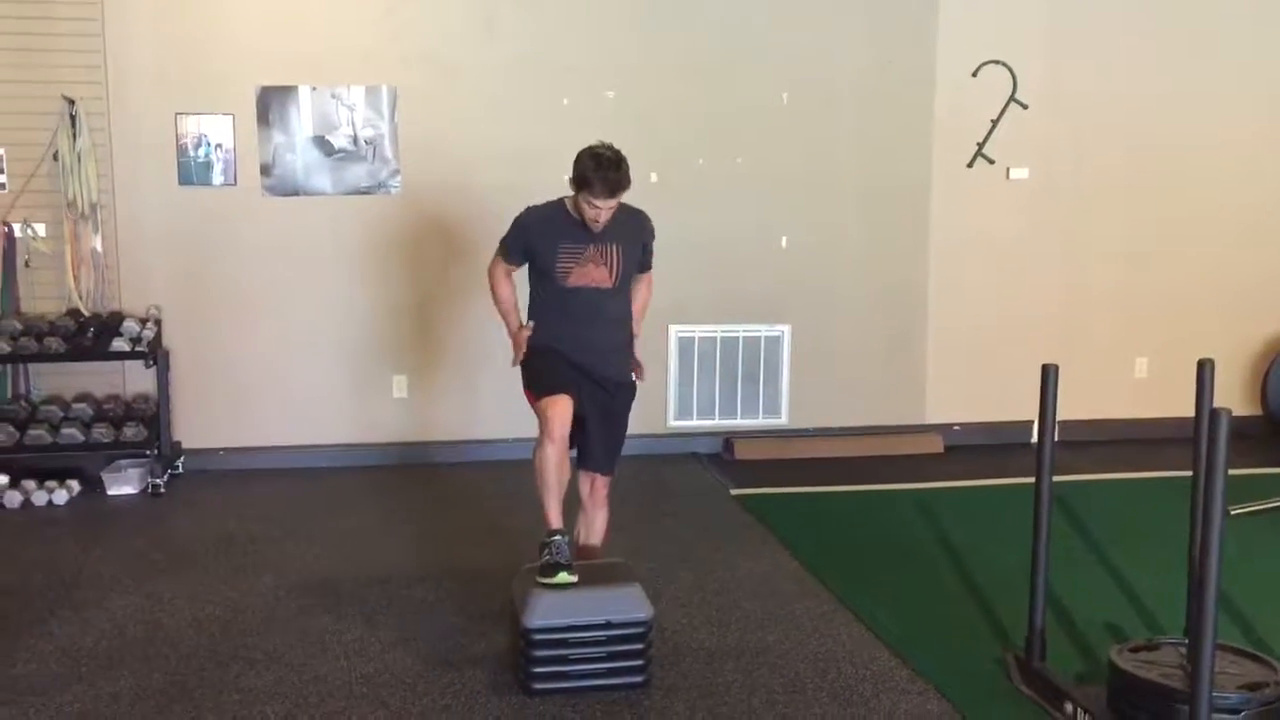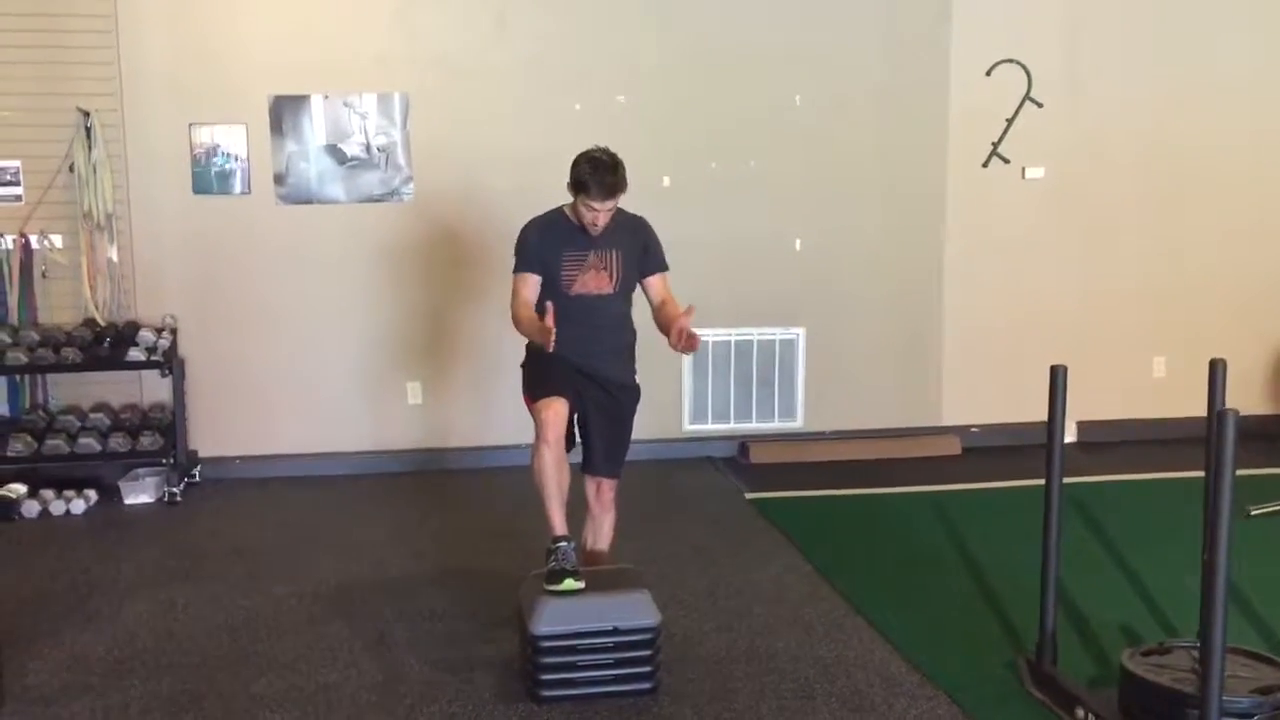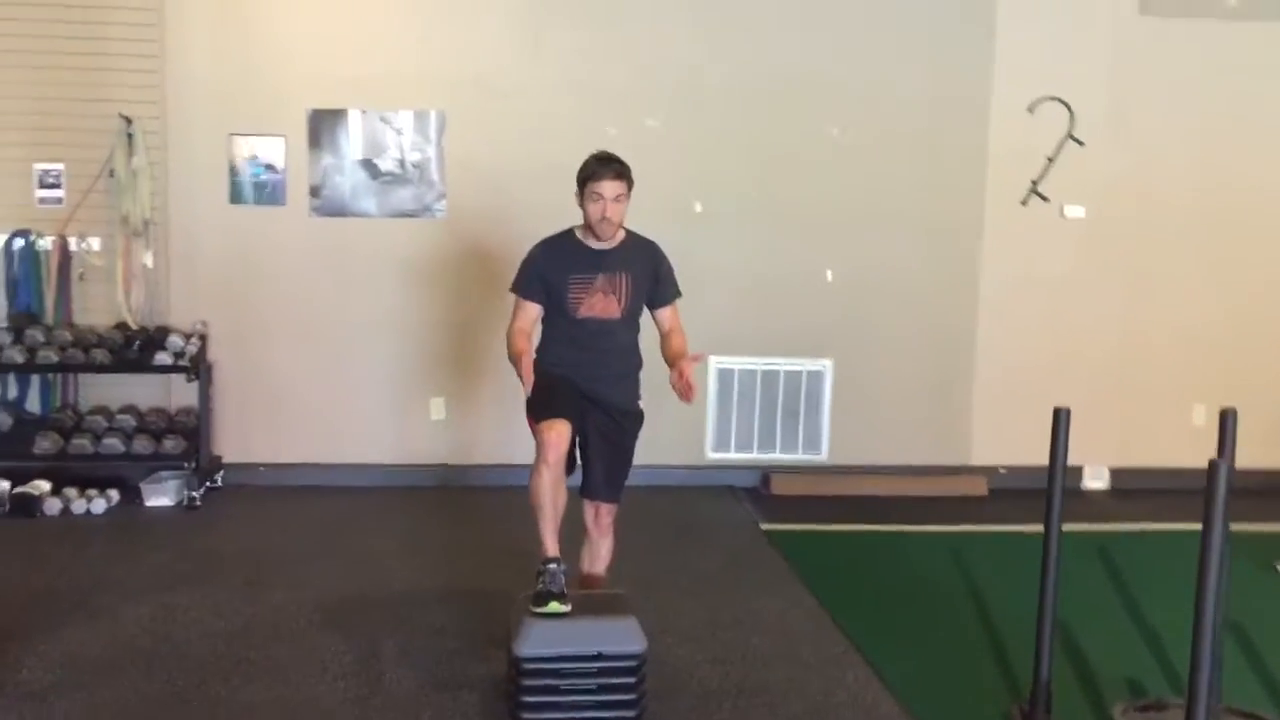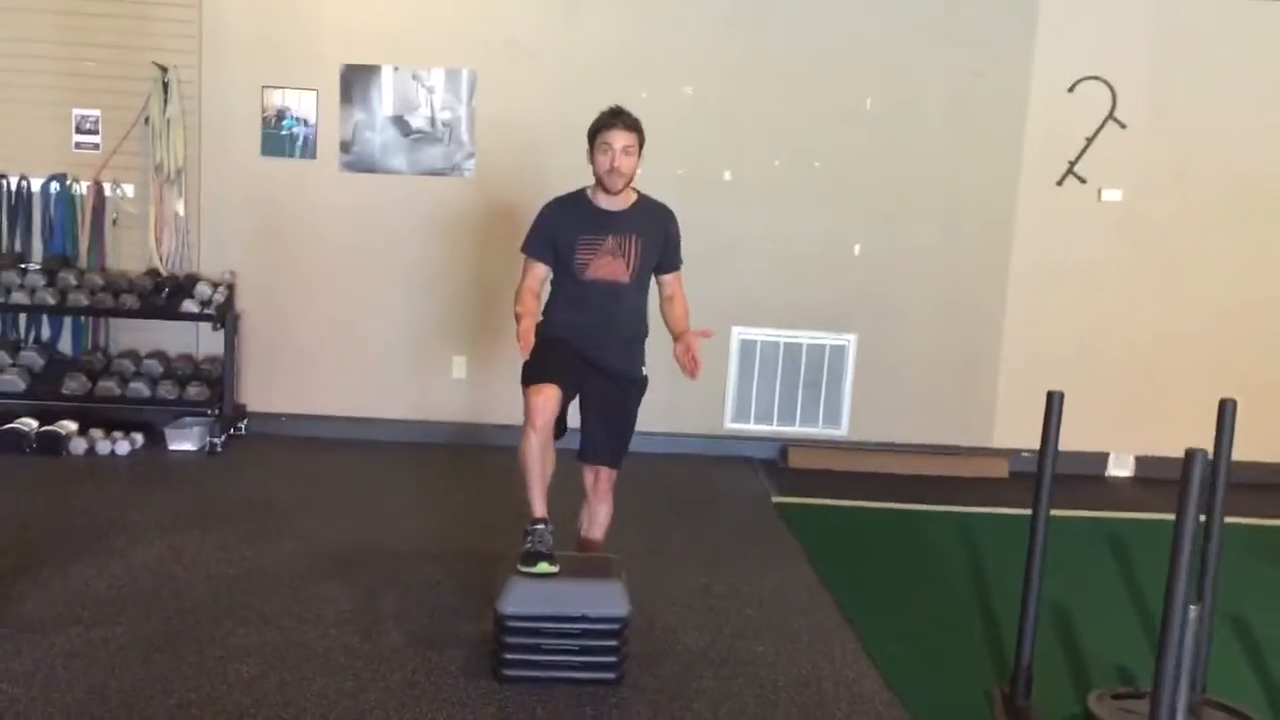
dt=0.4s
person 1, frame 1
left shoulder: (638, 226)
right shoulder: (536, 222)
right elbow: (500, 272)
left wrist: (630, 333)
right wrist: (516, 328)
left hip: (611, 367)
right hip: (551, 353)
left knee: (596, 485)
right knee: (557, 419)
right ankle: (554, 541)
person 1, frame 2
left shoulder: (637, 232)
right shoulder: (540, 233)
left elbow: (661, 299)
right elbow: (522, 306)
left wrist: (674, 325)
right wrist: (539, 331)
left hip: (614, 370)
right hip: (555, 359)
left knee: (603, 489)
right knee: (551, 420)
right ankle: (560, 547)
person 1, frame 3
left shoulder: (648, 257)
right shoulder: (548, 254)
left elbow: (670, 327)
right elbow: (522, 324)
left wrist: (678, 362)
right wrist: (523, 359)
left hip: (617, 394)
right hip: (559, 378)
left knee: (602, 513)
right knee: (552, 444)
right ankle: (550, 568)
person 1, frame 4
left shoulder: (659, 220)
right shoulder: (558, 213)
left elbow: (671, 292)
right elbow: (532, 284)
left wrist: (681, 335)
right wrist: (526, 319)
left hip: (621, 360)
right hip: (562, 341)
left knee: (601, 478)
right knee: (540, 409)
right ankle: (538, 529)
